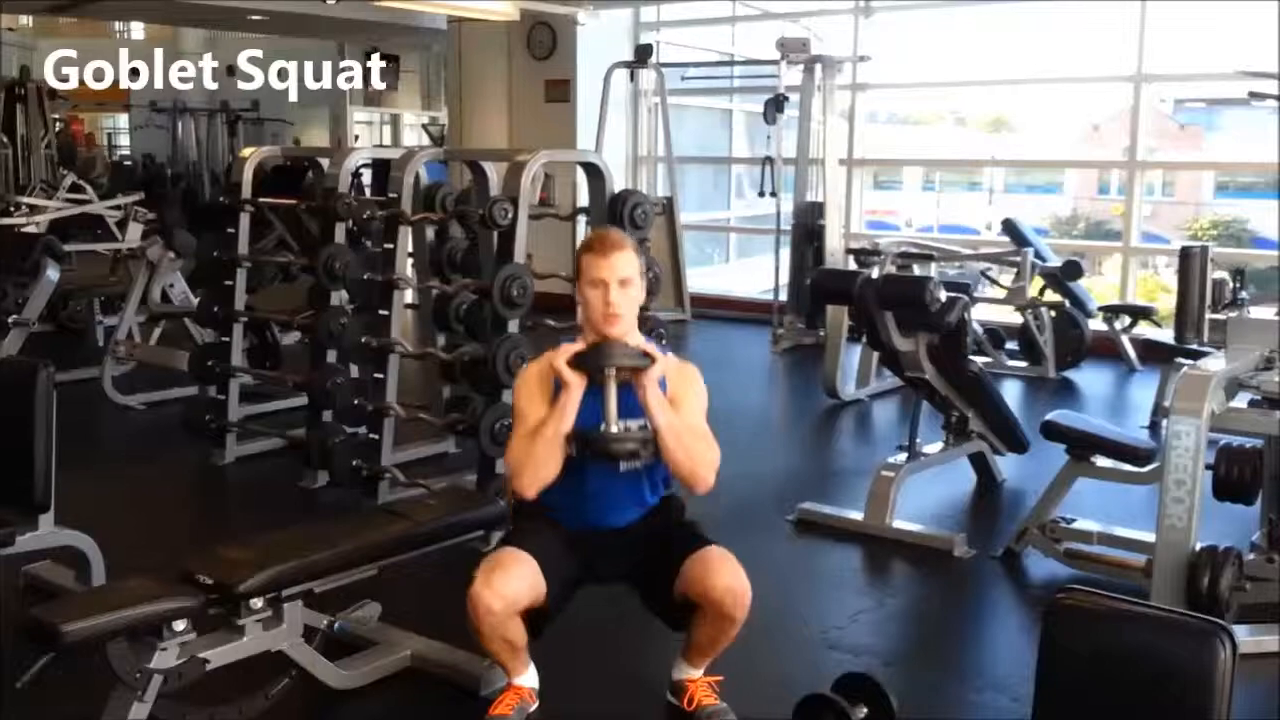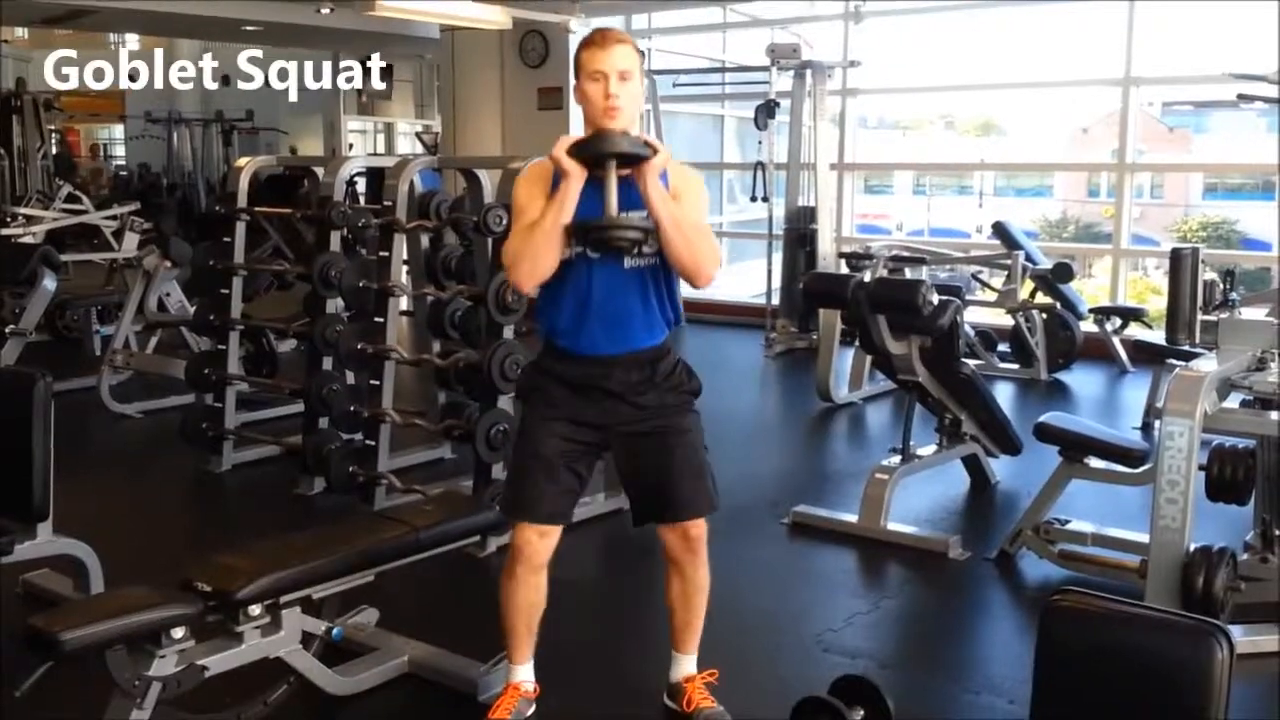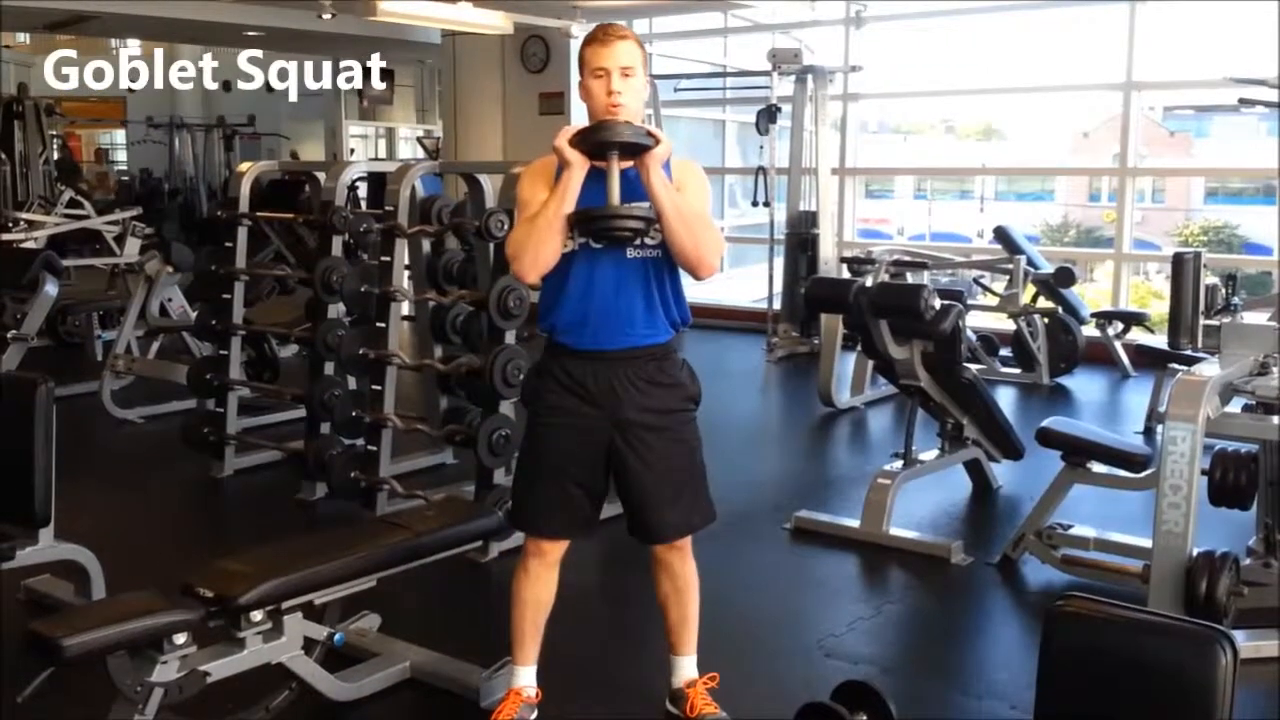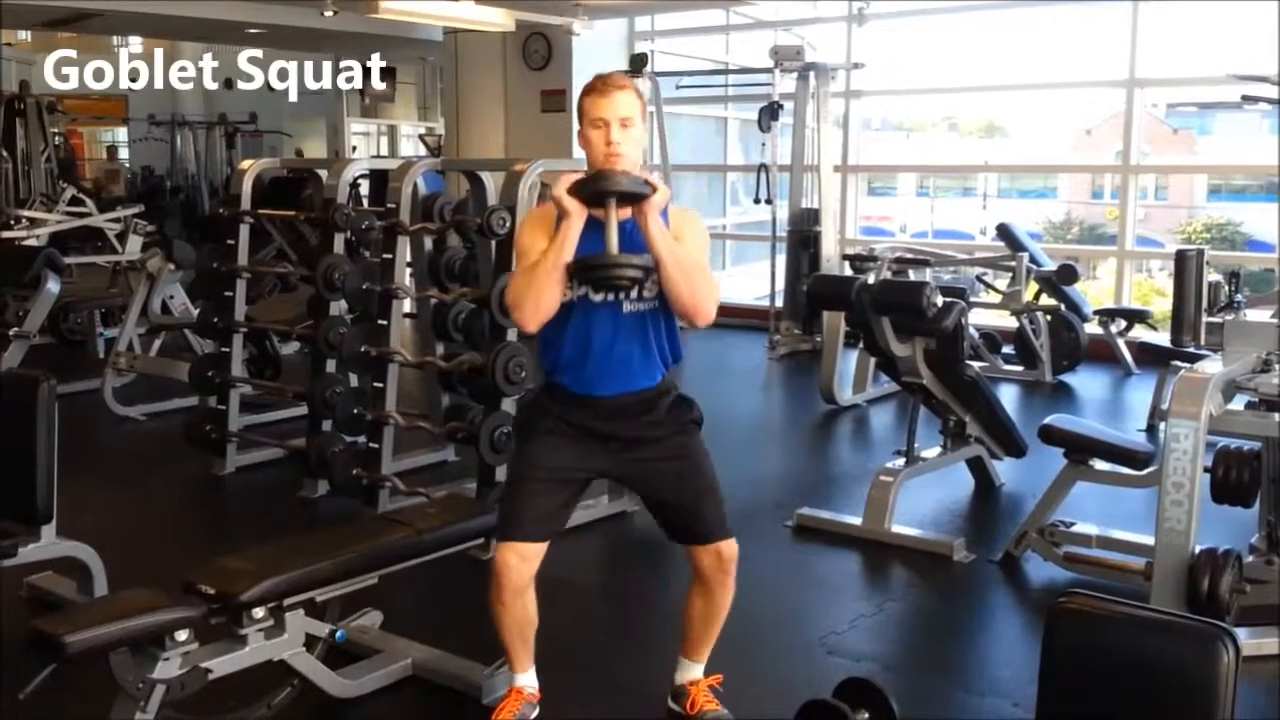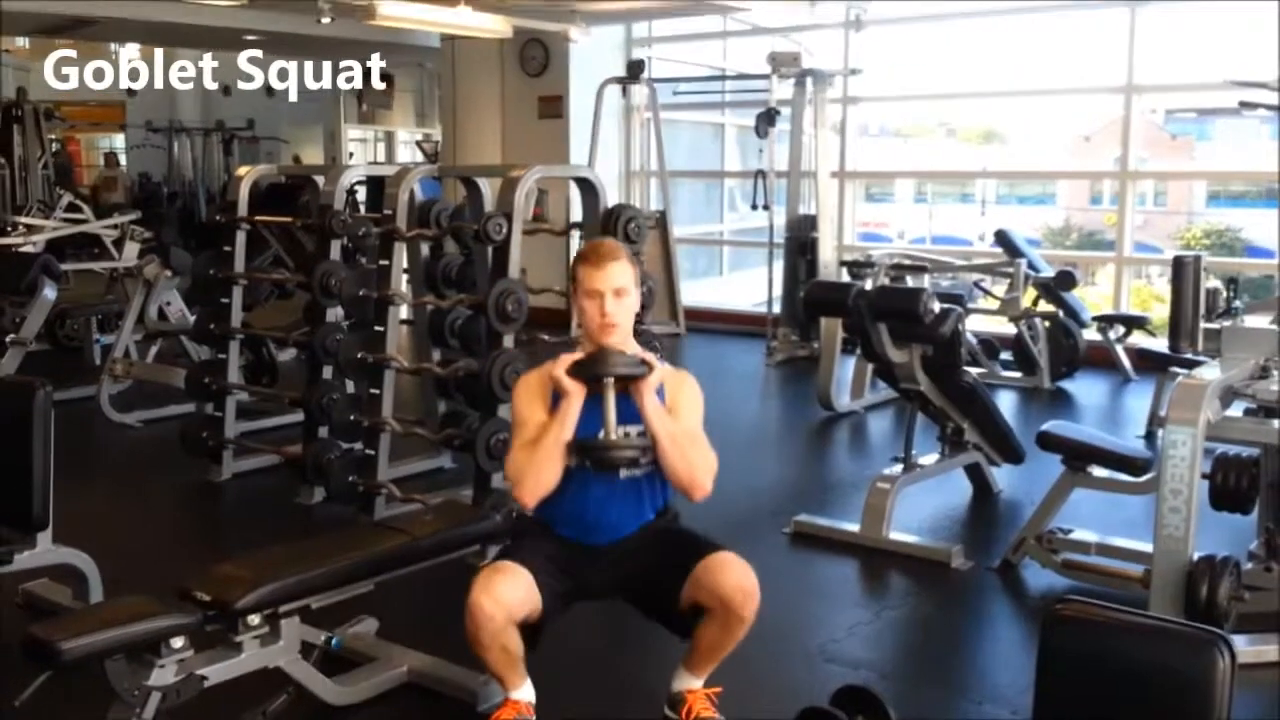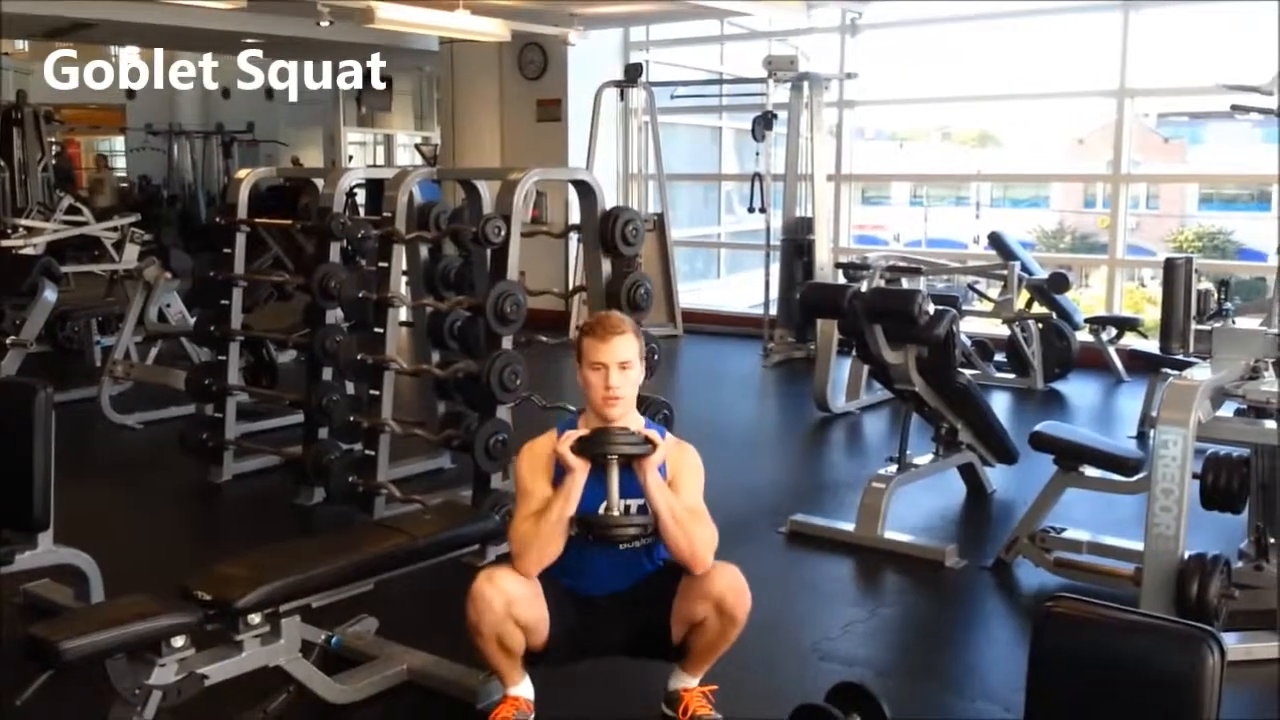
dt=0.5s
person 1, frame 1
left shoulder: (677, 375)
right shoulder: (543, 376)
left elbow: (702, 478)
right elbow: (525, 484)
left wrist: (650, 393)
right wrist: (571, 393)
left hip: (648, 525)
right hip: (560, 527)
left knee: (730, 594)
right knee: (489, 598)
left ankle: (688, 677)
person 1, frame 2
left shoulder: (678, 178)
right shoulder: (542, 177)
left elbow: (703, 273)
right elbow: (524, 276)
left wrist: (650, 183)
right wrist: (573, 183)
left hip: (652, 378)
right hip: (566, 380)
left knee: (687, 537)
right knee: (531, 545)
person 1, frame 3
left shoulder: (680, 171)
right shoulder: (547, 172)
left elbow: (705, 263)
right elbow: (527, 266)
left wrist: (651, 174)
right wrist: (576, 172)
left hip: (652, 376)
right hip: (569, 377)
left knee: (672, 542)
right knee: (543, 546)
person 1, frame 4
left shoulder: (678, 220)
right shoulder: (545, 219)
left elbow: (701, 311)
right elbow: (528, 316)
left wrist: (651, 222)
right wrist: (573, 220)
left hip: (654, 412)
right hip: (564, 415)
left knee: (719, 555)
right knee: (511, 563)
person 1, frame 5
left shoulder: (675, 384)
right shoulder: (540, 385)
left elbow: (698, 485)
right elbow: (528, 491)
left wrist: (647, 400)
right wrist: (573, 401)
left hip: (645, 538)
right hip: (559, 542)
left knee: (739, 588)
right knee: (486, 604)
person 1, frame 6
left shoulder: (677, 454)
right shoulder: (542, 453)
left elbow: (700, 561)
right elbow: (527, 563)
left wrist: (650, 477)
right wrist: (576, 476)
left hip: (646, 598)
right hip: (566, 602)
left knee: (728, 589)
right knee: (489, 593)
